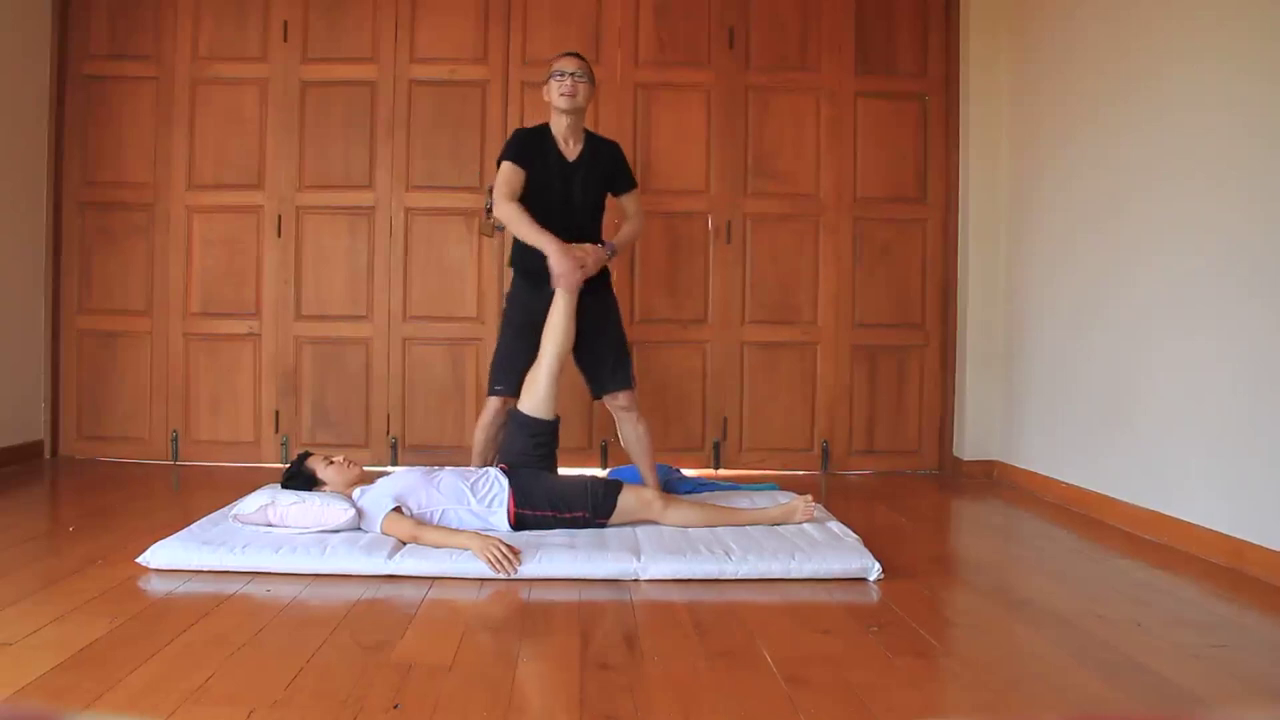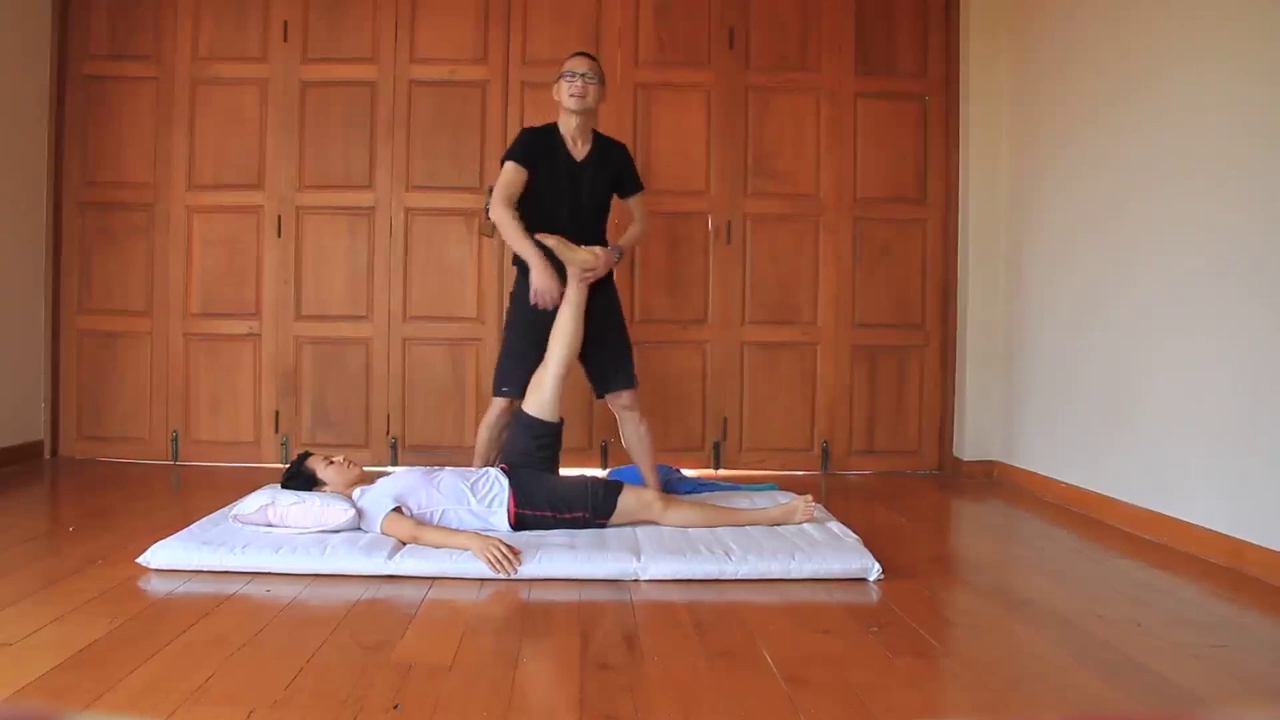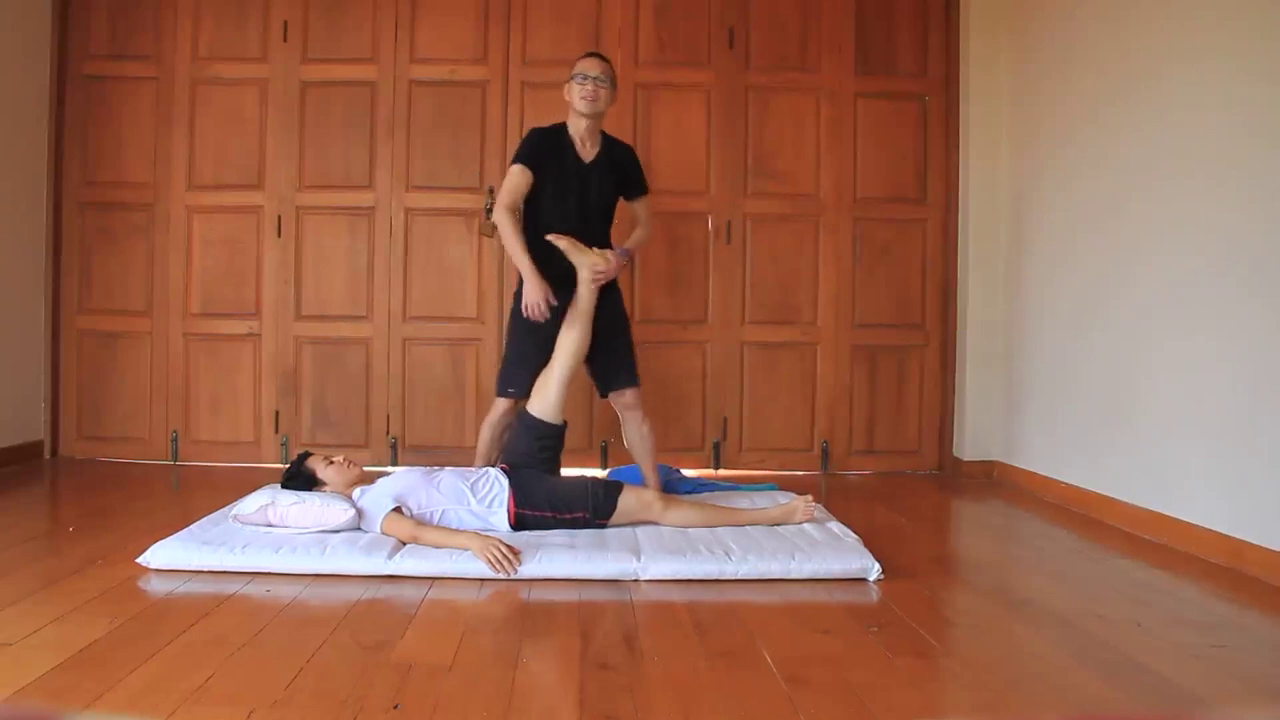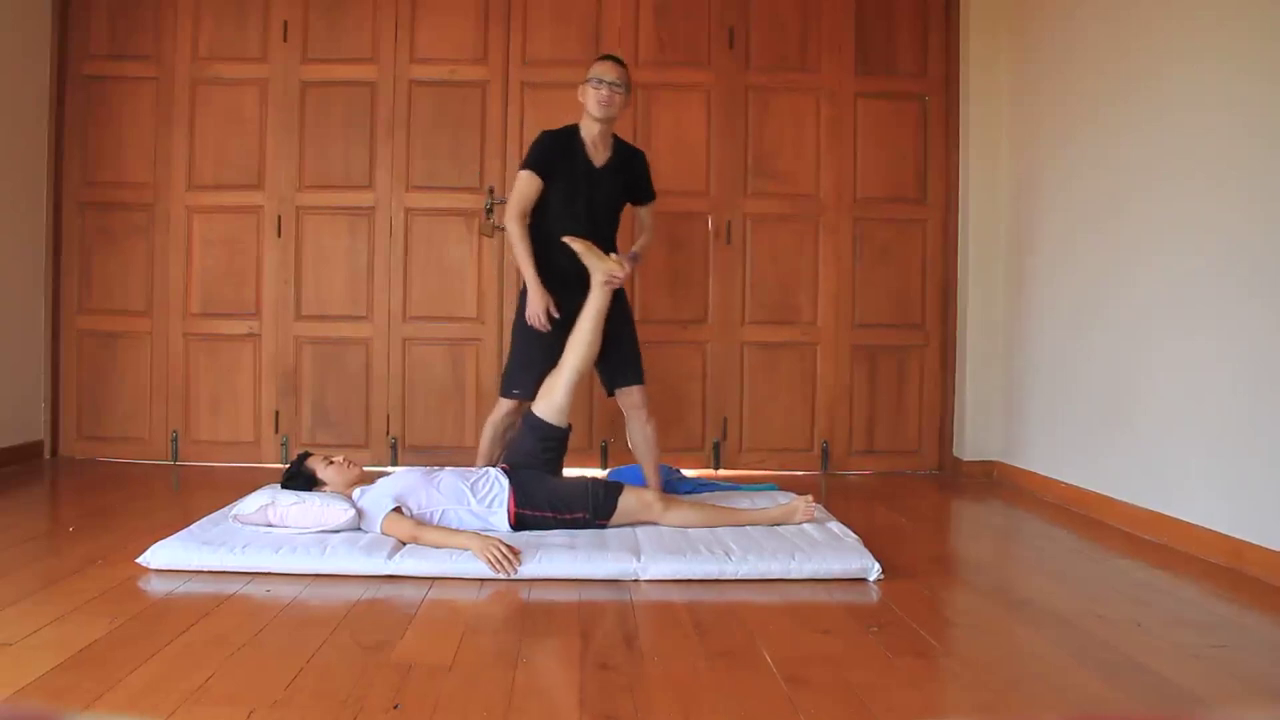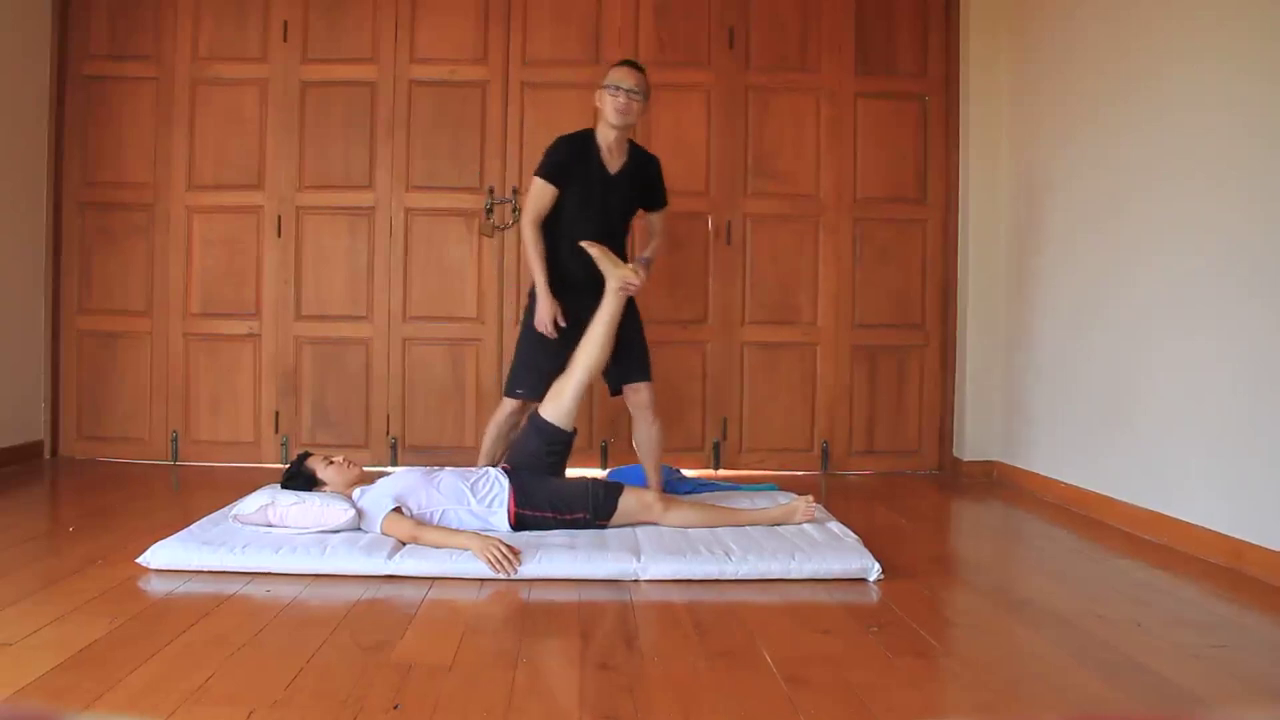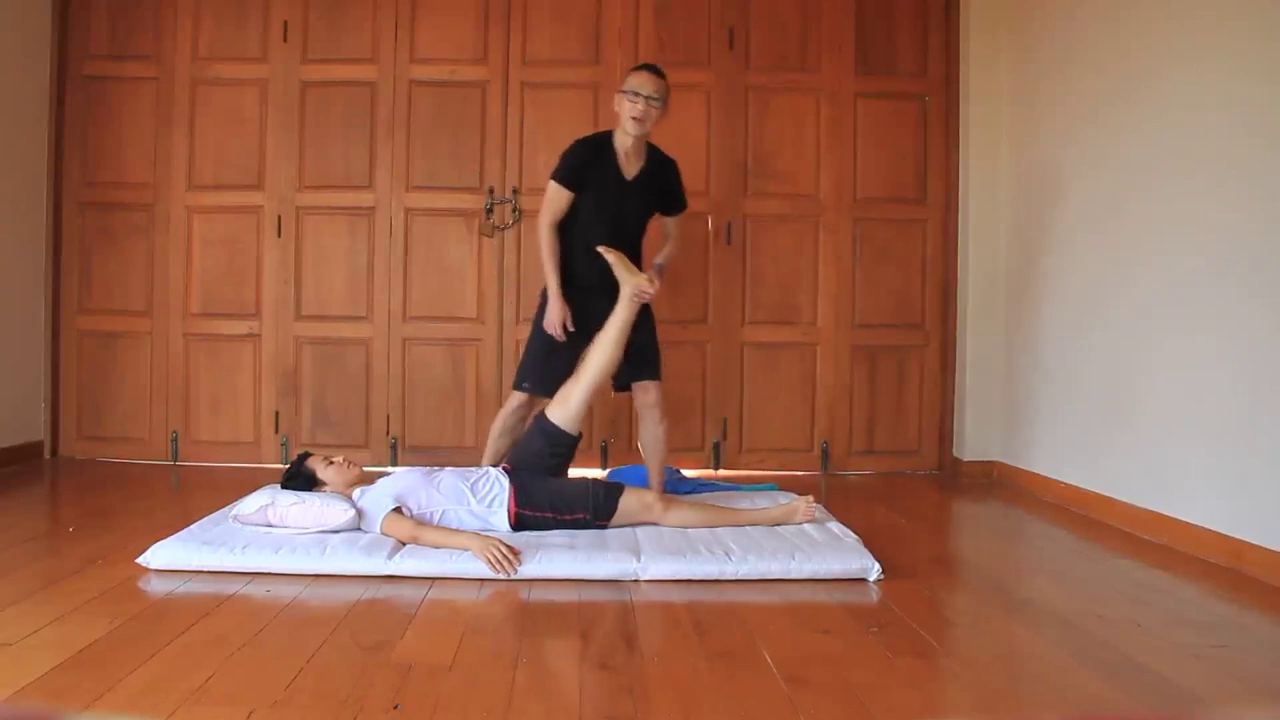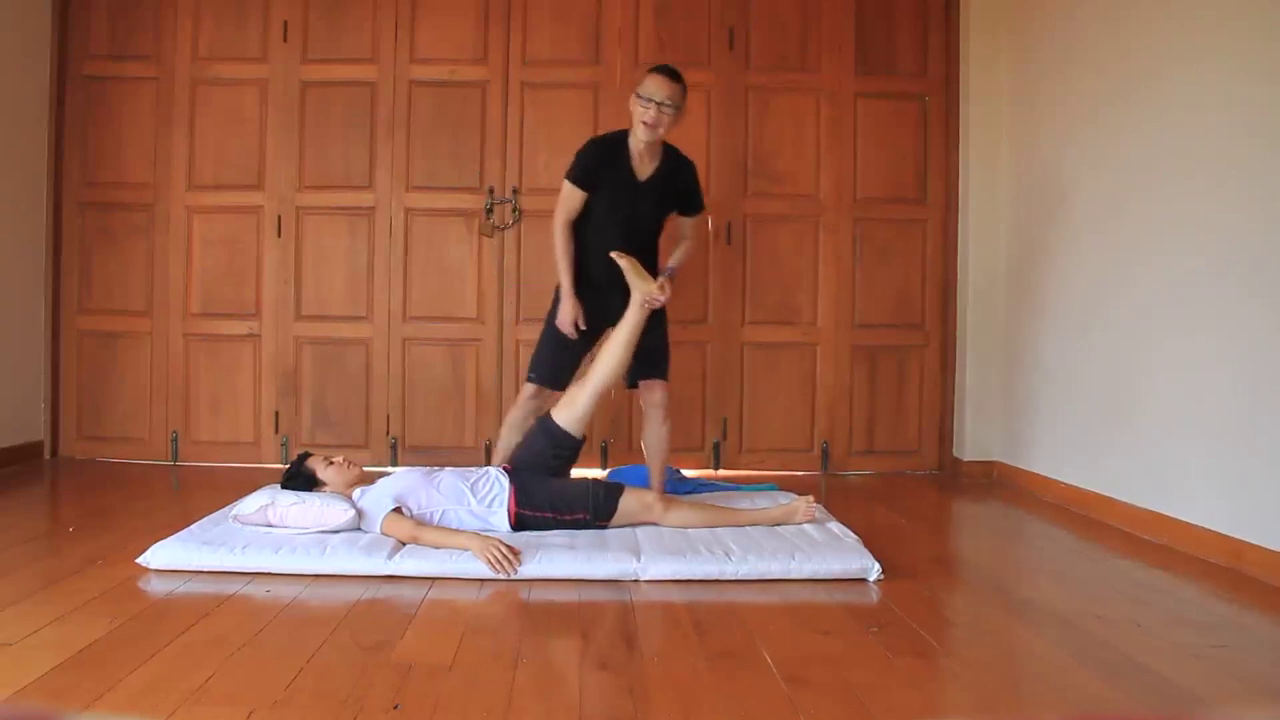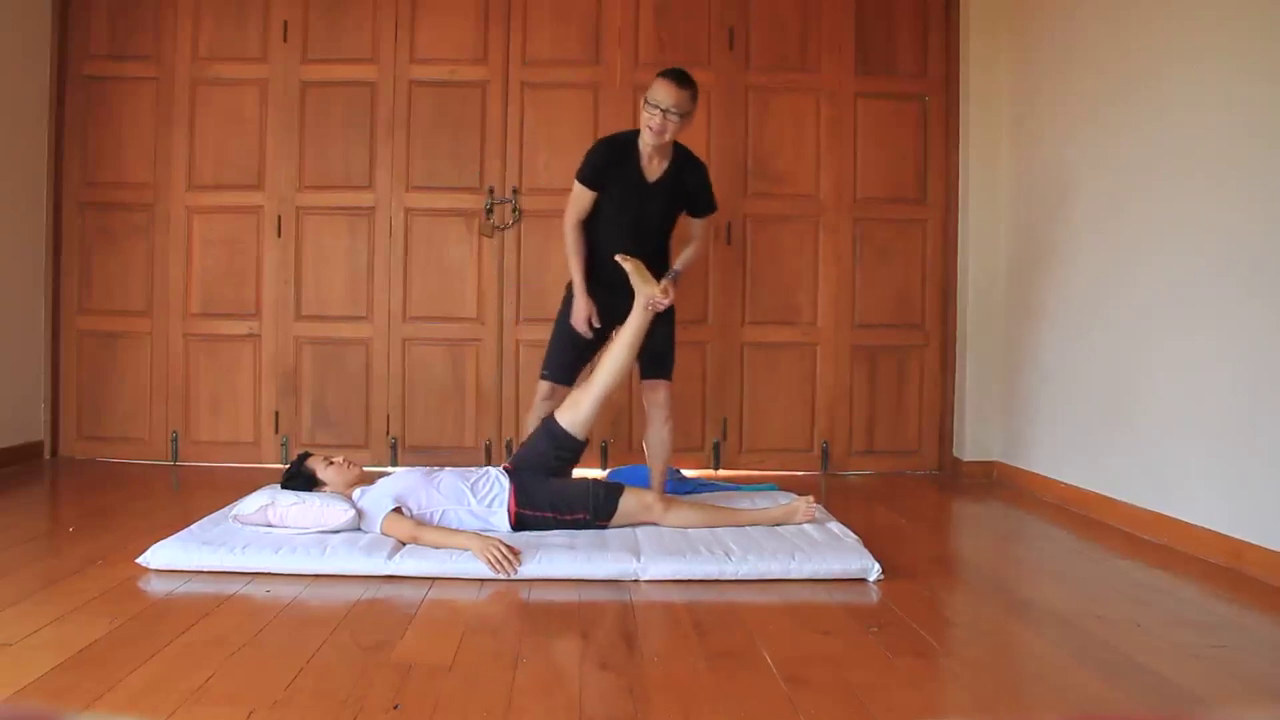
dt=0.1s
person 1, frame 1
left shoulder: (382, 485)
right shoulder: (368, 508)
right elbow: (414, 533)
right wrist: (472, 539)
left hip: (508, 478)
right hip: (515, 507)
left knee: (542, 377)
right knee: (651, 503)
right ankle: (768, 517)
person 1, frame 2
left shoulder: (383, 484)
right shoulder: (369, 506)
right elbow: (414, 531)
right wrist: (473, 538)
left hip: (511, 478)
right hip: (517, 506)
left knee: (549, 374)
right knee: (651, 503)
left ankle: (575, 276)
right ankle: (771, 514)
person 1, frame 3
left shoulder: (384, 484)
right shoulder: (369, 506)
right elbow: (414, 532)
right wrist: (473, 538)
left hip: (511, 478)
right hip: (517, 506)
left knee: (555, 377)
right knee: (651, 504)
left ankle: (585, 281)
right ankle: (771, 515)
person 1, frame 4
left shoulder: (384, 484)
right shoulder: (369, 506)
right elbow: (413, 532)
right wrist: (472, 539)
left hip: (511, 478)
right hip: (518, 506)
left knee: (561, 381)
right knee: (651, 504)
left ankle: (601, 282)
right ankle: (772, 514)
person 1, frame 5
left shoulder: (385, 484)
right shoulder: (369, 505)
right elbow: (414, 532)
right wrist: (473, 538)
left hip: (512, 478)
right hip: (518, 506)
left knee: (569, 386)
right knee: (651, 504)
left ankle: (614, 290)
right ankle: (773, 516)
person 1, frame 6
left shoulder: (387, 484)
right shoulder: (369, 508)
right elbow: (414, 532)
right wrist: (473, 540)
left hip: (514, 478)
right hip: (518, 508)
left knee: (577, 391)
right knee: (652, 505)
left ankle: (629, 296)
right ankle: (773, 515)
person 1, frame 7
left shoulder: (386, 485)
right shoulder: (368, 507)
right elbow: (414, 532)
right wrist: (473, 540)
left hip: (514, 478)
right hip: (519, 508)
left knee: (583, 395)
right knee: (652, 505)
left ankle: (639, 301)
right ankle: (774, 516)
person 1, frame 8
left shoulder: (387, 484)
right shoulder: (369, 507)
right elbow: (414, 532)
right wrist: (473, 539)
left hip: (514, 478)
right hip: (517, 507)
left knee: (589, 394)
right knee: (652, 505)
left ankle: (643, 304)
right ankle: (773, 515)
person 2, frame 1
left shoulder: (607, 152)
right shoulder: (524, 142)
left elbow: (636, 218)
right elbow: (504, 204)
left wrist: (604, 251)
right wrist: (553, 248)
left hip: (592, 290)
right hip: (533, 288)
left knee: (623, 401)
right knee: (499, 402)
left ankle: (657, 494)
person 2, frame 2
left shoulder: (615, 154)
right shoulder: (532, 141)
left elbow: (639, 219)
right elbow: (500, 206)
left wrist: (614, 253)
right wrist: (538, 261)
left hip: (595, 291)
right hip: (537, 287)
left knee: (626, 400)
right knee: (504, 401)
left ankle: (657, 495)
person 2, frame 3
left shoulder: (622, 156)
right shoulder: (540, 142)
left elbow: (644, 222)
right elbow: (504, 211)
left wrist: (623, 256)
right wrist: (531, 275)
left hip: (600, 291)
right hip: (542, 290)
left knee: (629, 400)
right knee: (508, 402)
left ankle: (657, 496)
person 2, frame 4
left shoulder: (633, 160)
right shoulder: (552, 145)
left elbow: (646, 227)
right elbow: (515, 215)
left wrist: (630, 259)
right wrist: (535, 285)
right hip: (549, 289)
left knee: (635, 398)
right knee: (512, 402)
left ankle: (657, 496)
person 2, frame 5
left shoulder: (647, 165)
right shoulder: (567, 150)
left elbow: (656, 232)
right elbow: (530, 222)
left wrist: (643, 265)
right wrist: (543, 294)
right hip: (559, 294)
left knee: (642, 398)
right knee: (517, 403)
left ankle: (657, 496)
person 2, frame 6
left shoulder: (665, 170)
right shoulder: (585, 153)
left elbow: (671, 236)
right elbow: (547, 224)
left wrist: (656, 271)
right wrist: (555, 297)
right hip: (572, 291)
left knee: (650, 397)
right knee: (524, 399)
left ankle: (658, 496)
person 2, frame 7
left shoulder: (681, 170)
right shoulder: (599, 152)
left elbow: (687, 237)
right elbow: (562, 222)
left wrist: (668, 276)
right wrist: (567, 295)
right hip: (585, 289)
left knee: (656, 397)
right knee: (535, 391)
left ankle: (657, 498)
person 2, frame 8
left shoulder: (692, 172)
right shoulder: (608, 152)
left elbow: (697, 238)
right elbow: (572, 221)
left wrist: (671, 278)
right wrist: (580, 294)
right hip: (595, 286)
left knee: (658, 396)
right knee: (550, 388)
left ankle: (656, 496)
